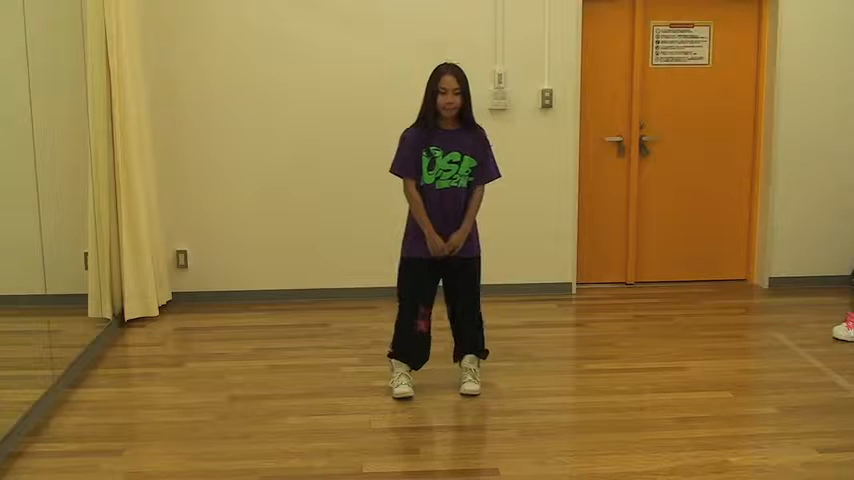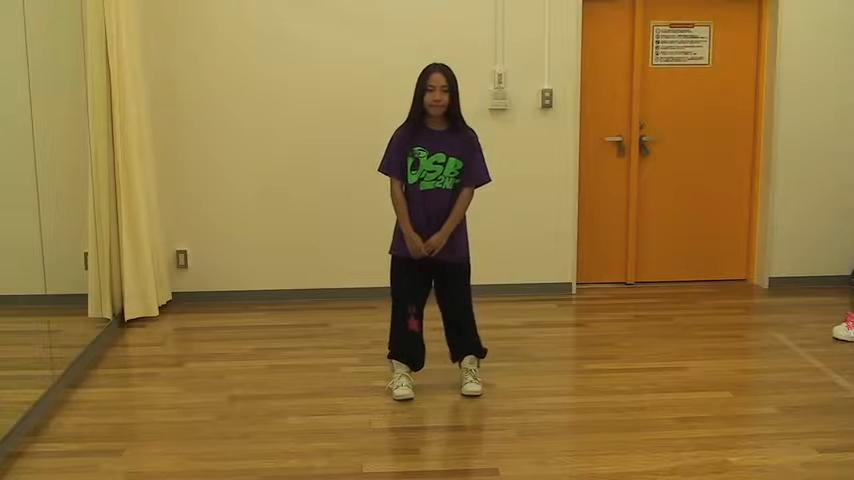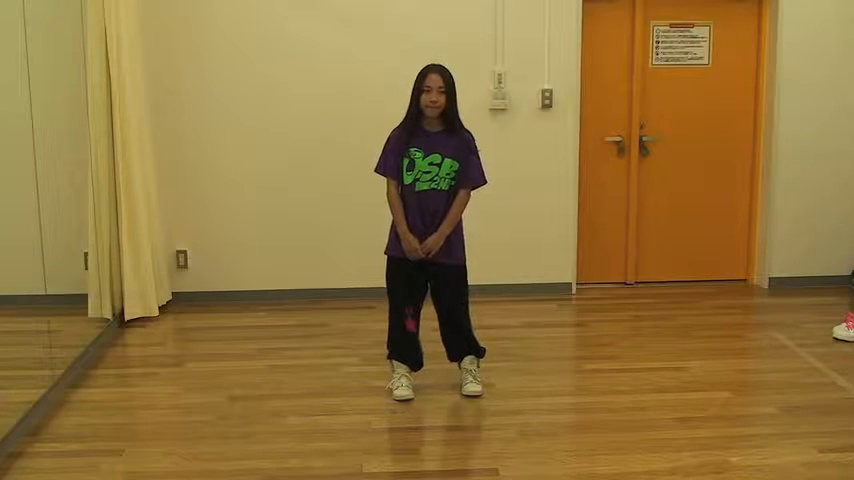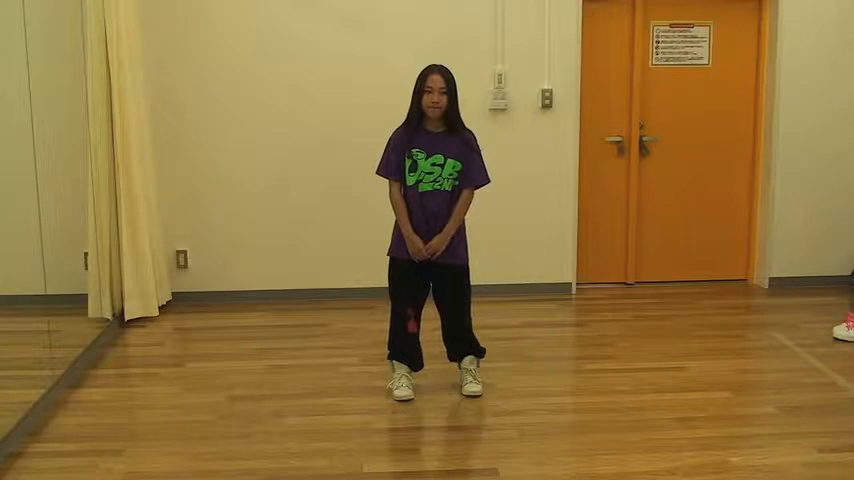
dt=0.3s
person 1, frame 1
left shoulder: (476, 138)
right shoulder: (416, 136)
left elbow: (479, 188)
right elbow: (410, 187)
left wrist: (462, 232)
right wrist: (430, 234)
left hip: (463, 240)
right hip: (422, 239)
left knee: (466, 303)
right knee: (414, 304)
left ankle: (469, 364)
right ankle: (402, 366)
person 1, frame 2
left shoulder: (465, 139)
right shoulder: (405, 136)
left elbow: (467, 190)
right elbow: (396, 187)
left wrist: (443, 234)
right wrist: (409, 234)
left hip: (451, 241)
right hip: (410, 240)
left knee: (457, 304)
right knee: (407, 306)
left ankle: (469, 364)
right ankle: (402, 367)
person 1, frame 3
left shoulder: (462, 141)
right shoulder: (402, 137)
left elbow: (464, 192)
right elbow: (392, 187)
left wrist: (440, 236)
right wrist: (404, 234)
left hip: (446, 242)
right hip: (405, 241)
left knee: (454, 306)
right knee: (404, 307)
left ankle: (469, 364)
right ankle: (402, 368)
person 1, frame 4
left shoulder: (464, 141)
right shoulder: (403, 138)
left elbow: (467, 192)
right elbow: (395, 189)
left wrist: (445, 236)
right wrist: (409, 236)
left hip: (450, 243)
right hip: (408, 243)
left knee: (456, 307)
right knee: (406, 308)
left ankle: (468, 365)
right ankle: (402, 369)
